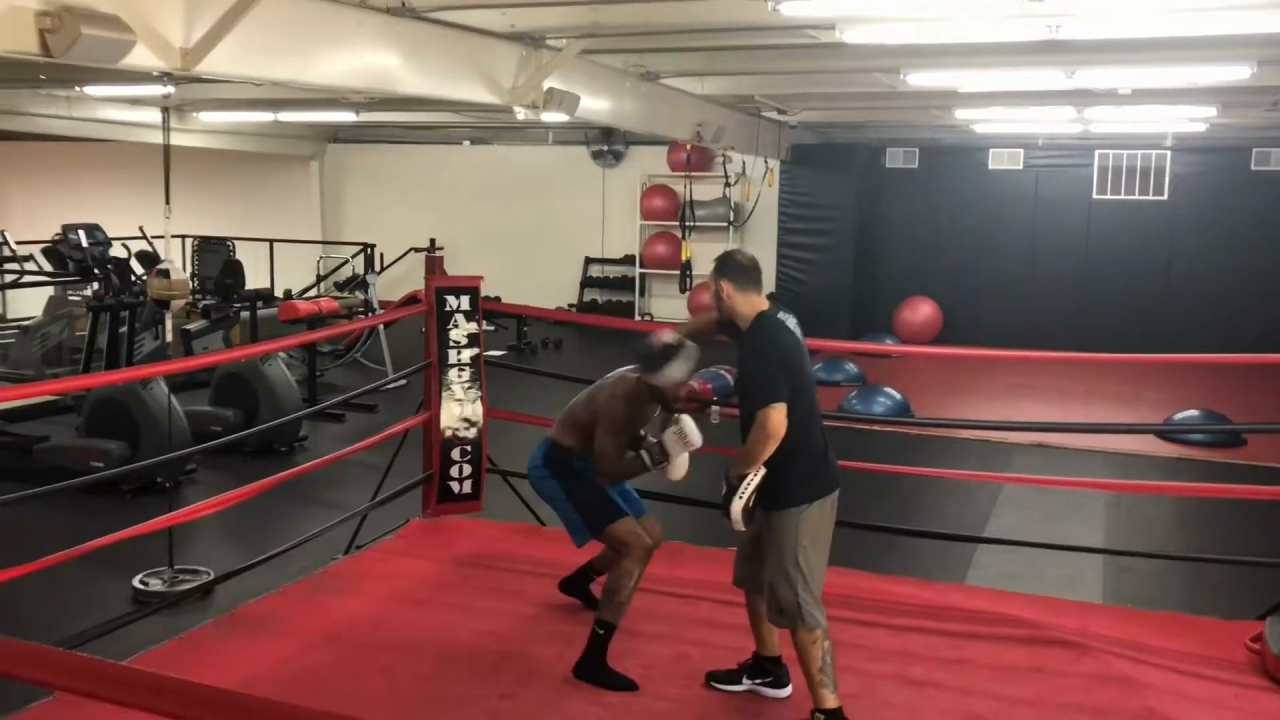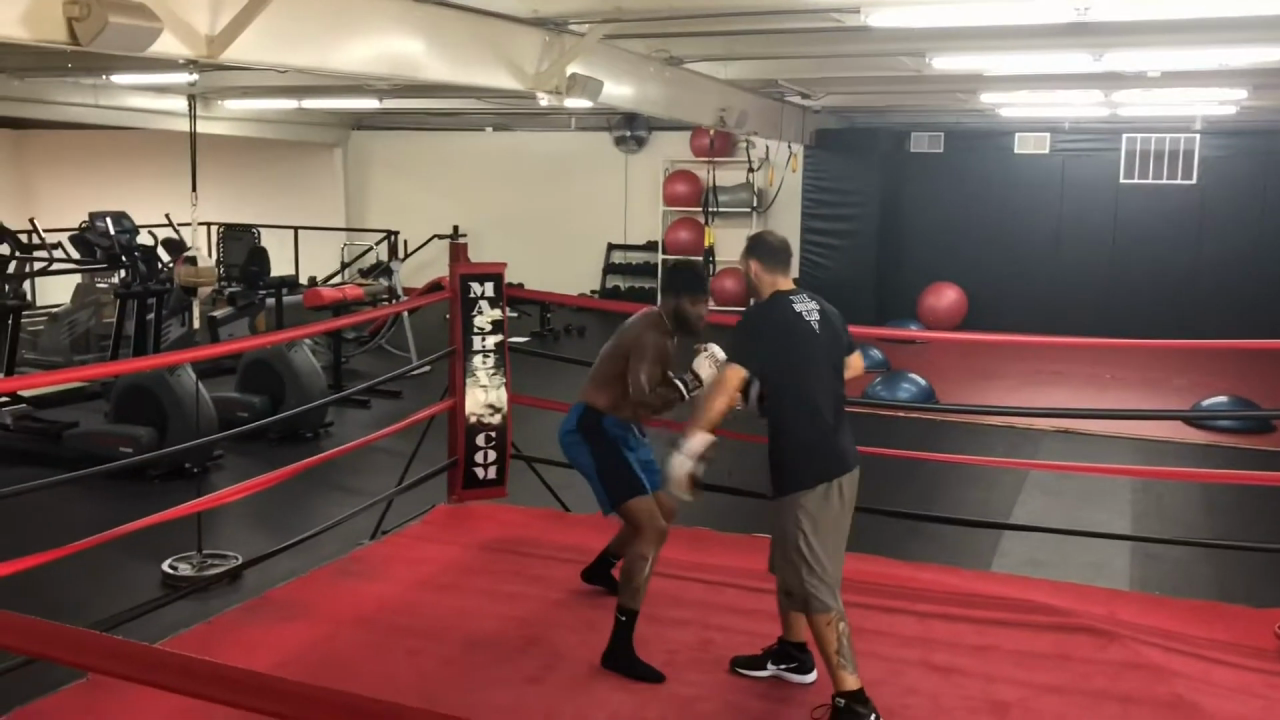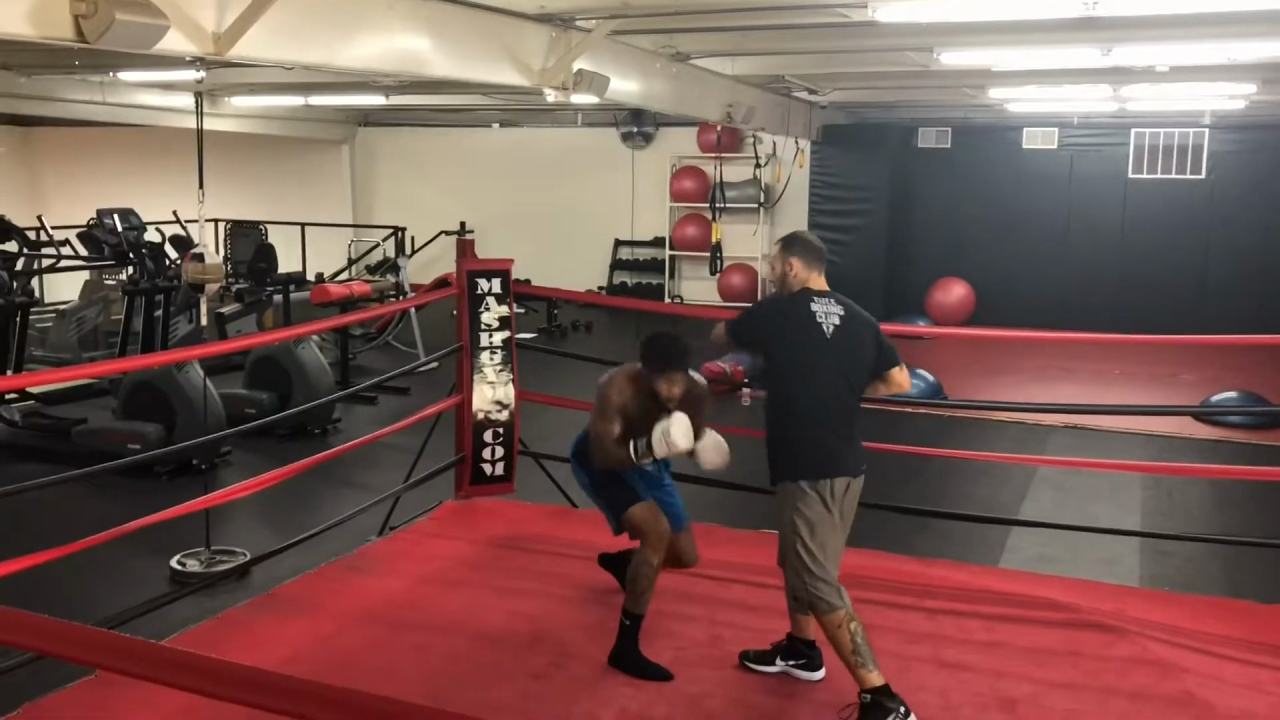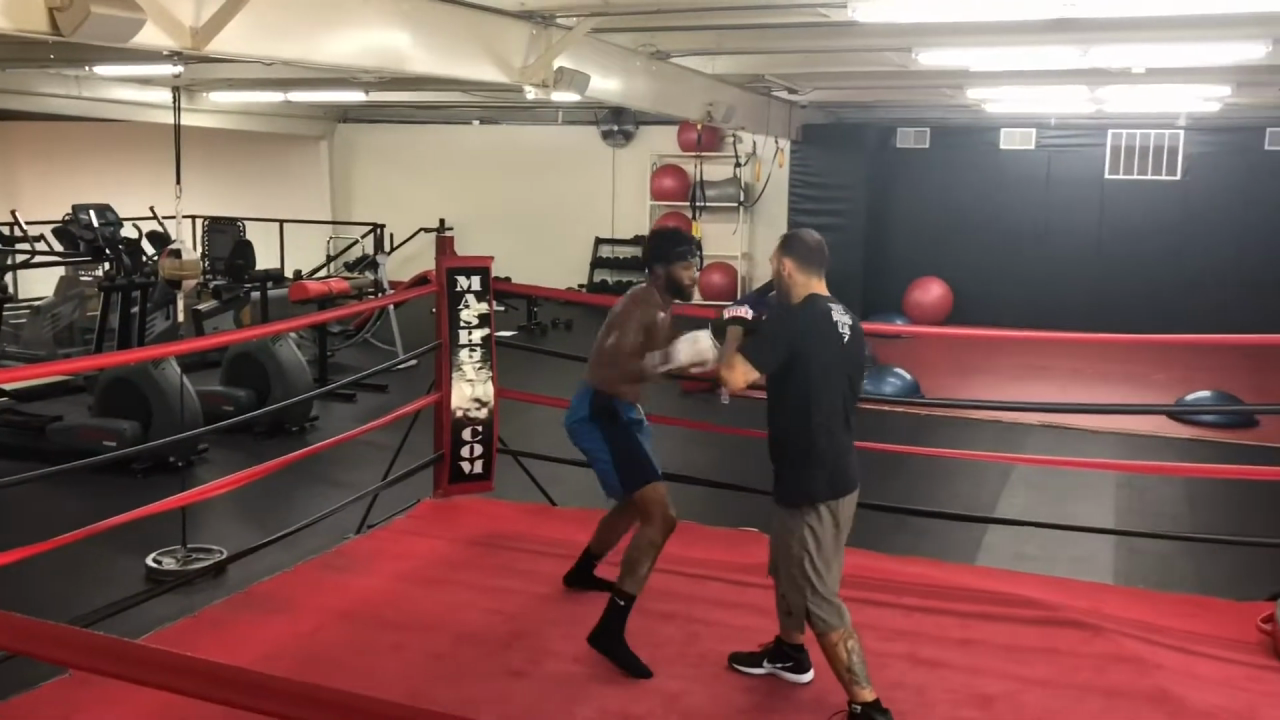
dt=0.5s
person 1, frame 1
left shoulder: (763, 344)
right shoulder: (771, 320)
left elbow: (772, 426)
right elbow: (721, 321)
left wrist: (741, 474)
right wrist: (678, 334)
left hip: (799, 489)
right hip: (786, 482)
left knee: (797, 602)
right knee: (753, 575)
right ankle: (768, 669)
person 1, frame 2
left shoulder: (763, 318)
right shoulder: (824, 310)
left elbow: (729, 383)
right elbow: (854, 367)
left wrist: (691, 442)
left hip: (809, 470)
right hip: (836, 458)
left knee: (814, 585)
right knee: (789, 564)
right ankle: (792, 654)
person 1, frame 3
left shoulder: (777, 312)
right shoulder: (859, 320)
left elbow: (722, 335)
right elbow: (898, 381)
left hip: (805, 470)
right hip: (846, 466)
left knee: (819, 584)
right knee: (800, 561)
right ankle: (800, 650)
person 1, frame 4
left shoulder: (790, 320)
right shoulder: (847, 324)
left elbow: (733, 376)
left wrist: (736, 331)
left hip: (812, 483)
right hip: (836, 474)
left knee: (818, 596)
right knee: (789, 568)
right ankle: (789, 652)
person 2, frame 1
left shoulder: (640, 387)
right shoulder: (621, 399)
right elbow: (607, 470)
left wrist: (653, 446)
right wrist: (662, 451)
left hip: (580, 460)
right hip: (559, 466)
left knee: (650, 536)
right knee: (636, 550)
left ankle: (578, 580)
right ankle: (592, 662)
person 2, frame 2
left shoulder: (662, 328)
right shoulder: (650, 333)
left elbow: (651, 387)
right elbow: (644, 402)
left wrist: (695, 377)
right wrist: (693, 379)
left hip: (618, 428)
right hip: (593, 430)
left knee: (664, 509)
right knee: (652, 529)
left ankle: (599, 569)
right ankle: (619, 649)
person 2, frame 3
left shoulder: (694, 388)
right shoulder: (617, 387)
left elbow: (693, 427)
right elbow: (602, 456)
left wrist: (704, 442)
right wrist: (651, 446)
left hip: (648, 463)
right hip: (601, 461)
left knee: (685, 557)
right knee: (657, 536)
left ankle: (621, 561)
right ankle: (626, 650)
person 2, frame 4
left shoulder: (657, 306)
right shoulder: (642, 306)
right elbow: (615, 369)
left wrist: (688, 352)
right wrist: (679, 356)
left hip: (615, 412)
right hip: (600, 414)
left knee: (637, 504)
right knee: (661, 517)
left ankle: (581, 571)
right ankle: (609, 630)
